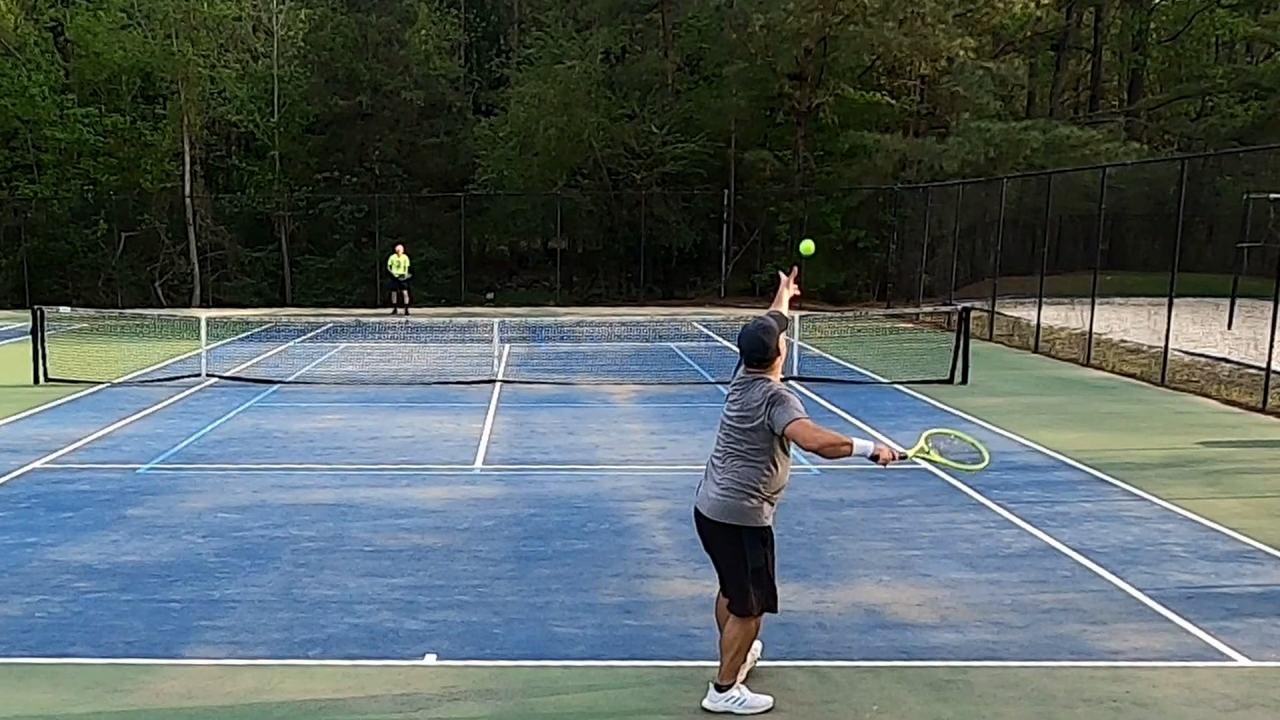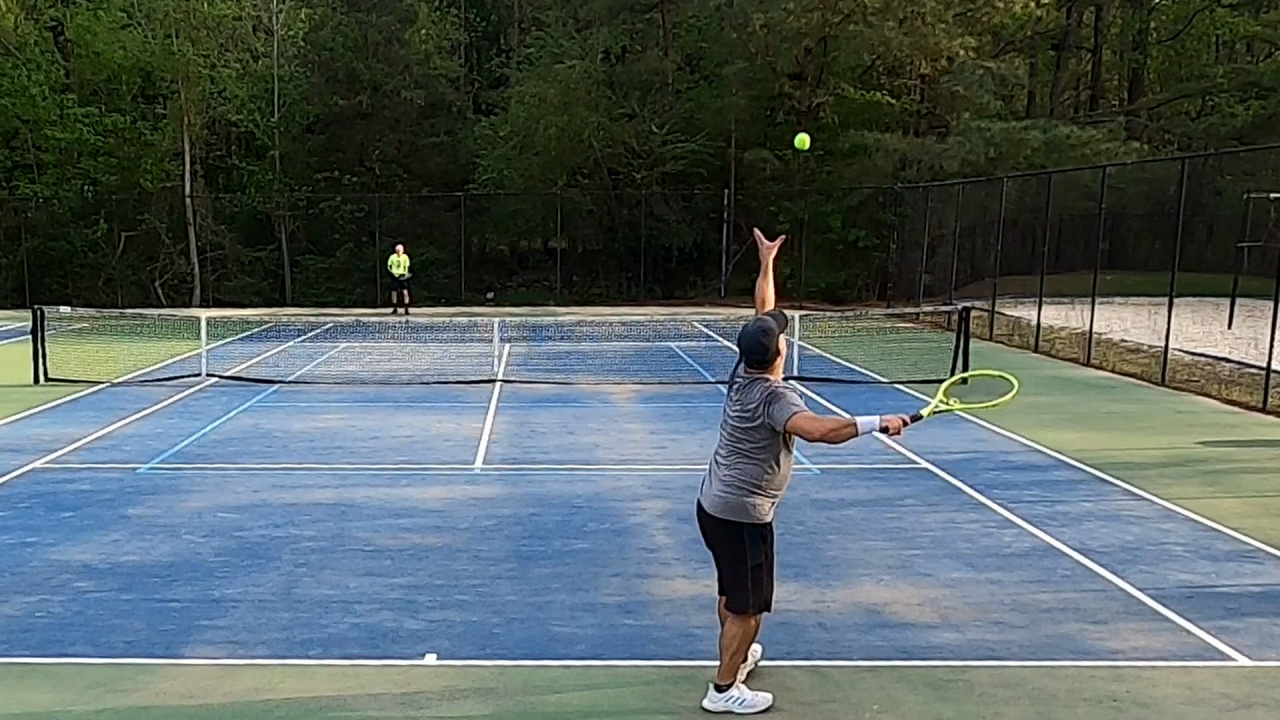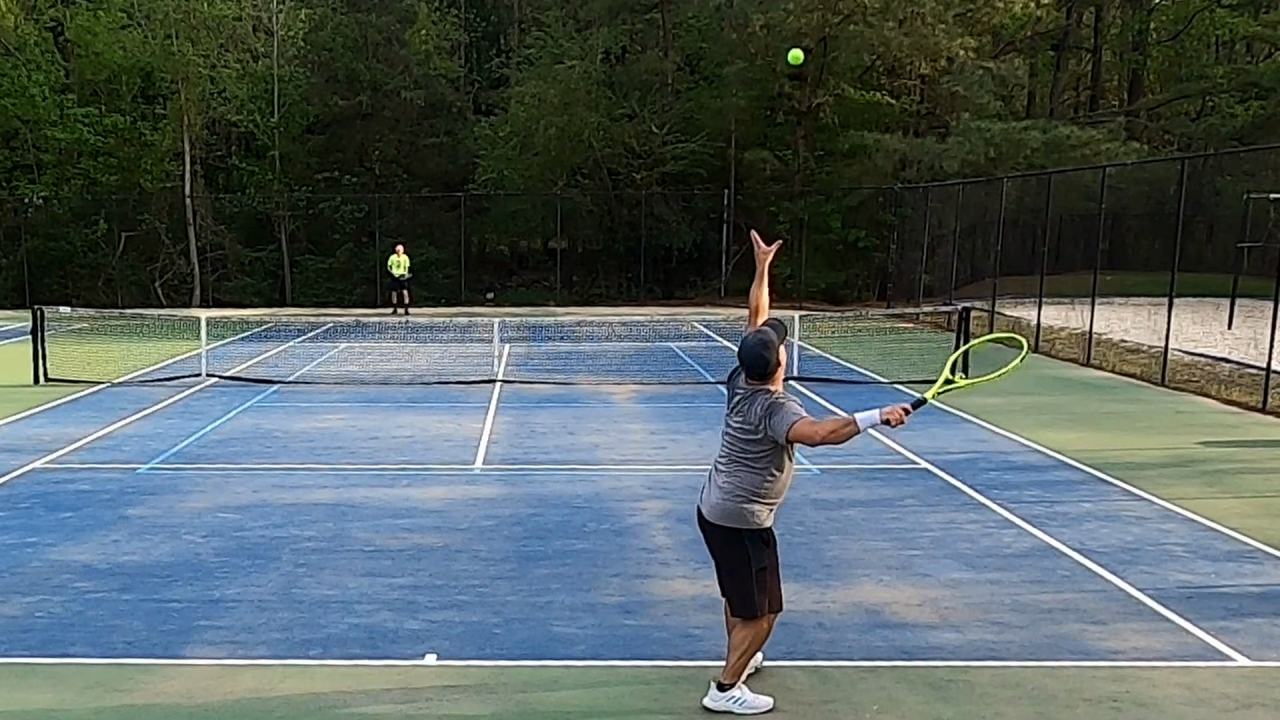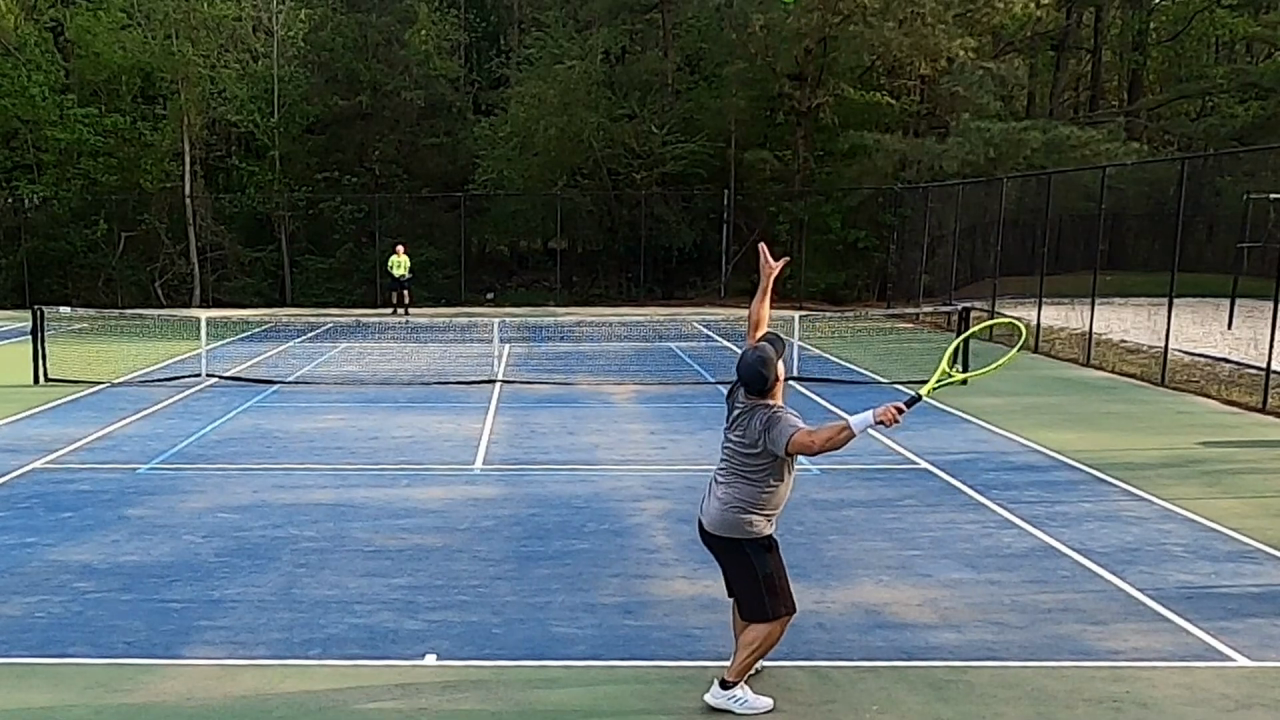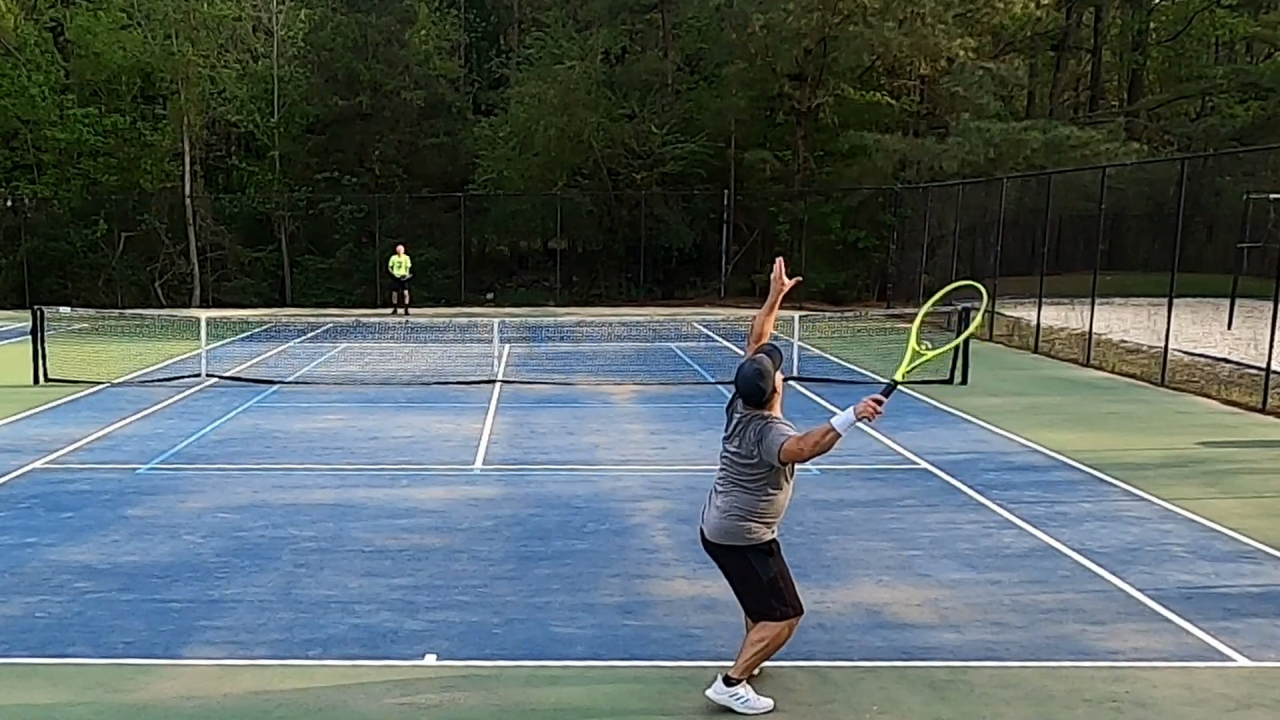
dt=1s
person 1, frame 1
left shoulder: (743, 377)
right shoulder: (776, 397)
left elbow: (765, 331)
right elbow: (815, 441)
left wrist: (783, 296)
right wrist: (869, 448)
left hip: (710, 507)
right hip: (741, 517)
left knee: (731, 593)
right knee: (749, 607)
left ankle: (735, 655)
right ankle: (724, 689)
person 1, frame 2
left shoulder: (744, 373)
right shoulder: (775, 396)
left elbow: (763, 312)
right elbow: (818, 429)
left wrist: (767, 262)
right wrist: (877, 422)
left hip: (714, 505)
right hip: (742, 514)
left knee: (733, 595)
right knee: (747, 608)
left ankle: (737, 656)
right ankle: (724, 689)
person 1, frame 3
left shoulder: (741, 381)
right shoulder: (775, 407)
left elbow: (756, 319)
right elbow: (818, 432)
left wrist: (762, 267)
right wrist: (875, 416)
left hip: (715, 509)
right hip: (742, 521)
left knee: (739, 597)
right knee: (760, 612)
left ankle: (740, 659)
right ankle: (726, 689)
person 1, frame 4
left shoulder: (742, 394)
right shoulder: (774, 421)
left elbow: (755, 333)
right elbow: (813, 442)
left wrist: (766, 281)
right wrist: (869, 419)
left hip: (716, 519)
right hip: (741, 530)
left knee: (749, 595)
right knee: (774, 615)
left ankle: (743, 659)
right ankle: (728, 687)
person 1, frame 5
left shoulder: (740, 404)
right shoulder: (769, 431)
left elbow: (756, 343)
right elbow: (803, 448)
left wrist: (775, 296)
right wrist: (852, 415)
left hip: (719, 527)
right hip: (742, 537)
left knee: (761, 598)
right knee: (783, 617)
left ankle: (748, 659)
right ankle: (731, 683)
